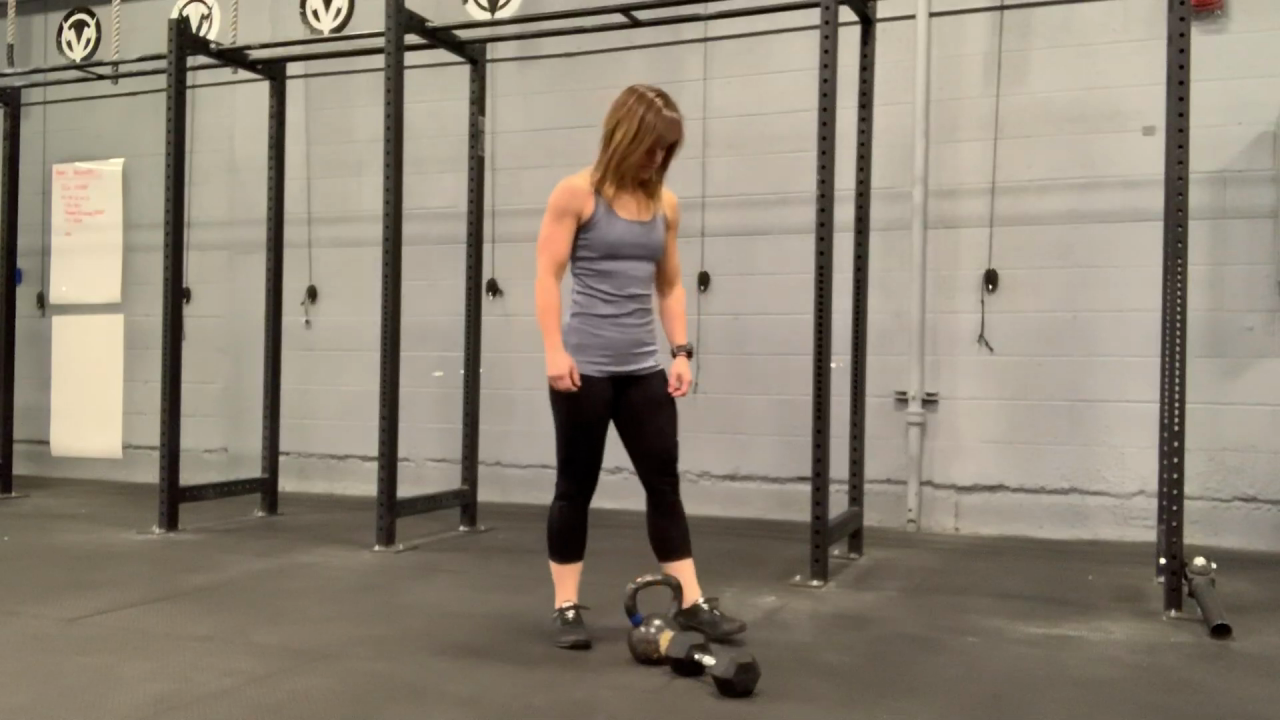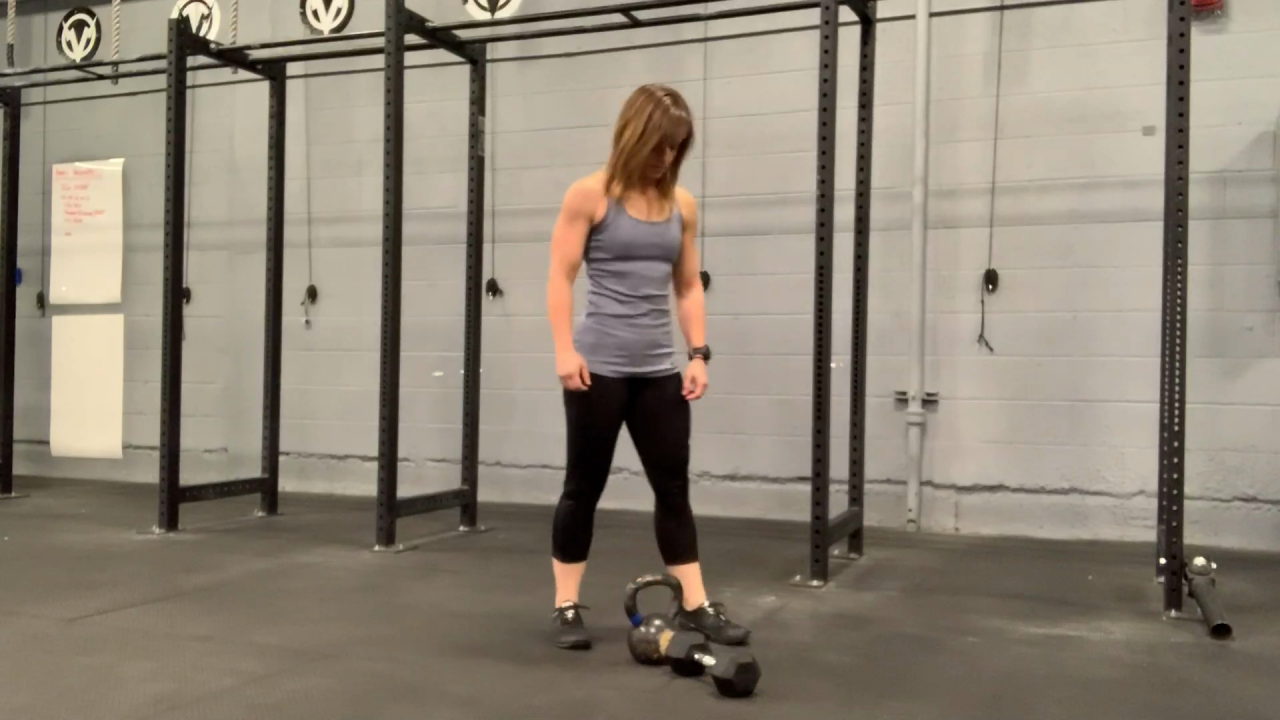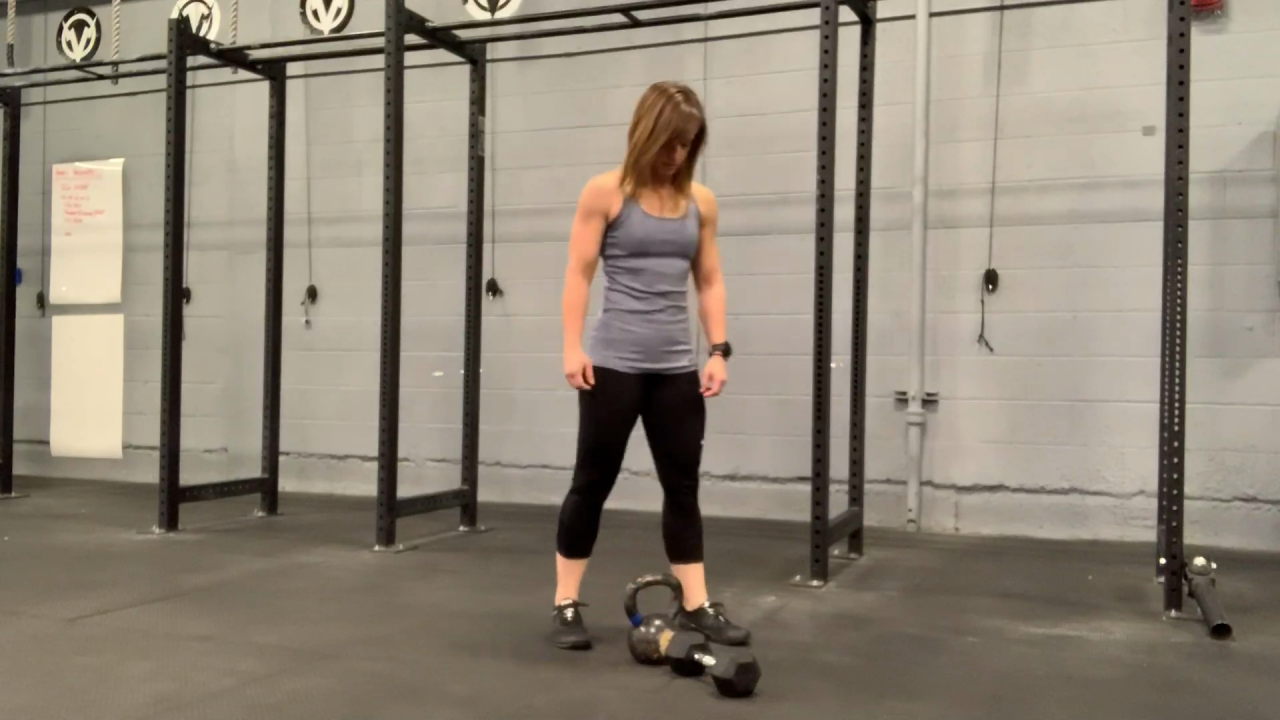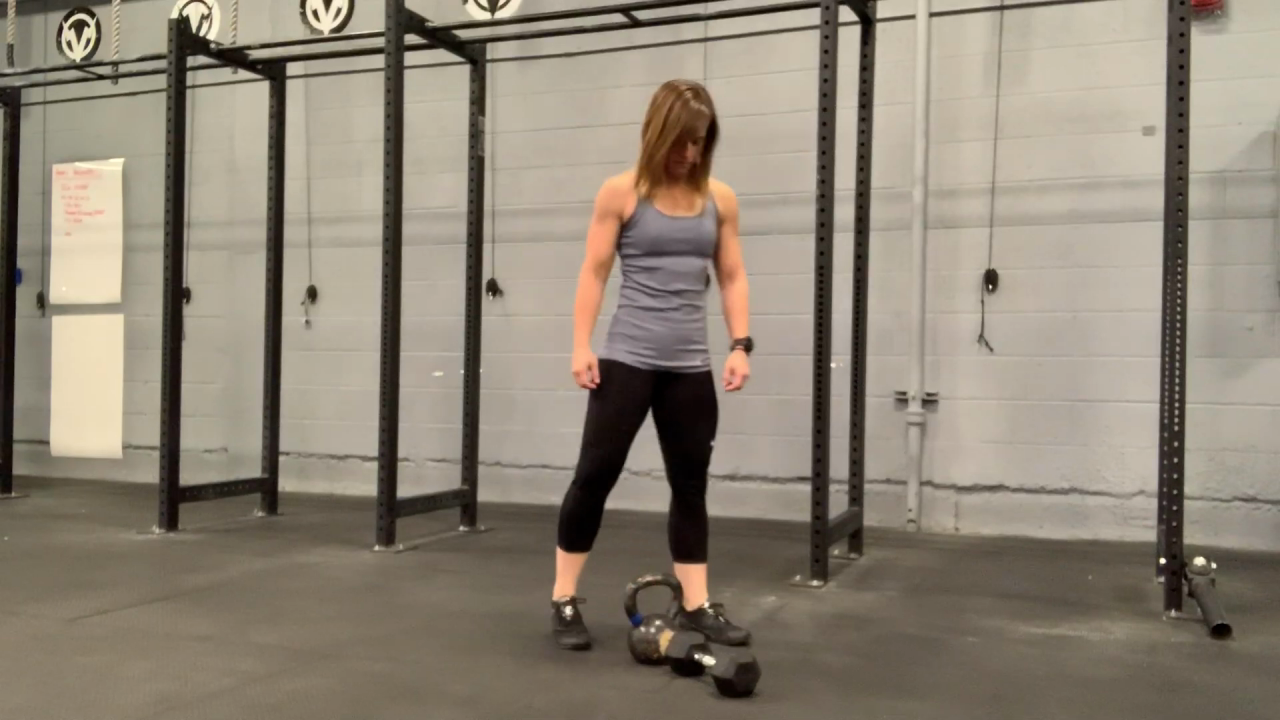
dt=0.1s
person 1, frame 1
left shoulder: (664, 204)
right shoulder: (576, 194)
right elbow: (547, 275)
left wrist: (681, 352)
right wrist: (554, 350)
left hip: (643, 367)
right hip: (586, 365)
left knee: (664, 482)
right knee: (576, 486)
left ankle: (692, 603)
right ankle: (566, 606)
person 1, frame 2
left shoulder: (681, 204)
right shoulder: (590, 195)
left elbow: (688, 286)
right elbow: (562, 276)
left wrist: (698, 354)
right wrist: (564, 348)
left hip: (659, 369)
right hip: (600, 366)
left knee: (673, 485)
right knee: (584, 485)
left ankle: (695, 605)
right ankle: (566, 605)
person 1, frame 3
left shoulder: (700, 201)
right shoulder: (606, 192)
left elbow: (710, 281)
right elbow: (578, 273)
left wrist: (718, 350)
right wrist: (572, 346)
left hip: (677, 366)
right hip: (614, 362)
left knee: (683, 485)
right knee: (593, 480)
left ankle: (697, 605)
right ankle: (566, 604)
person 1, frame 4
left shoulder: (719, 199)
right shoulder: (621, 192)
left elbow: (732, 278)
right elbow: (594, 273)
left wrist: (740, 345)
right wrist: (581, 345)
left hip: (690, 363)
right hip: (627, 355)
left knee: (691, 484)
right knee: (596, 474)
left ankle: (696, 605)
right ankle: (565, 600)
